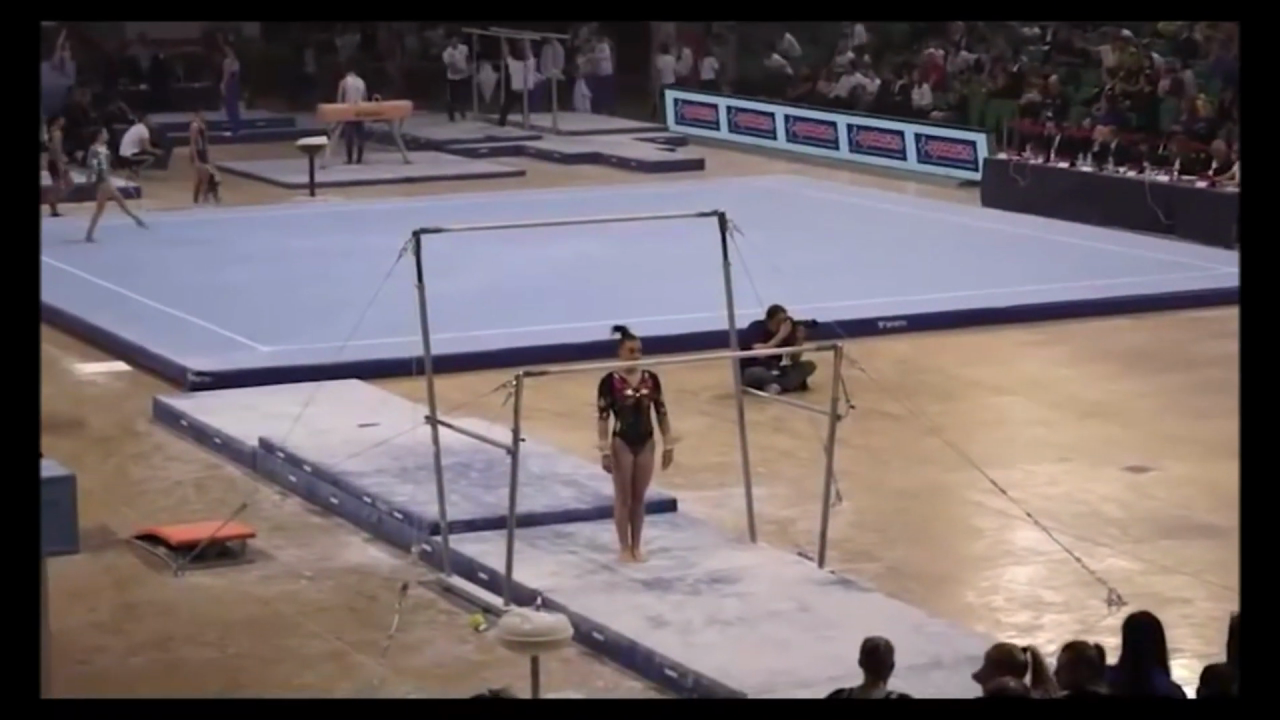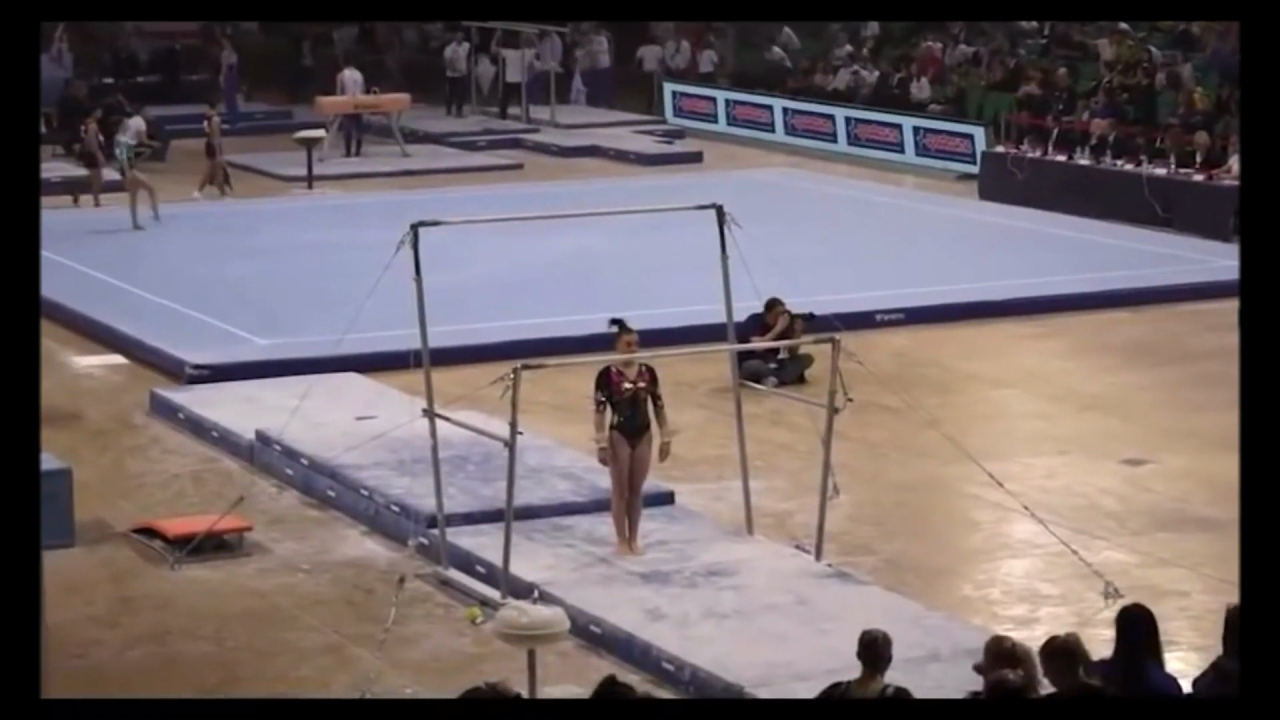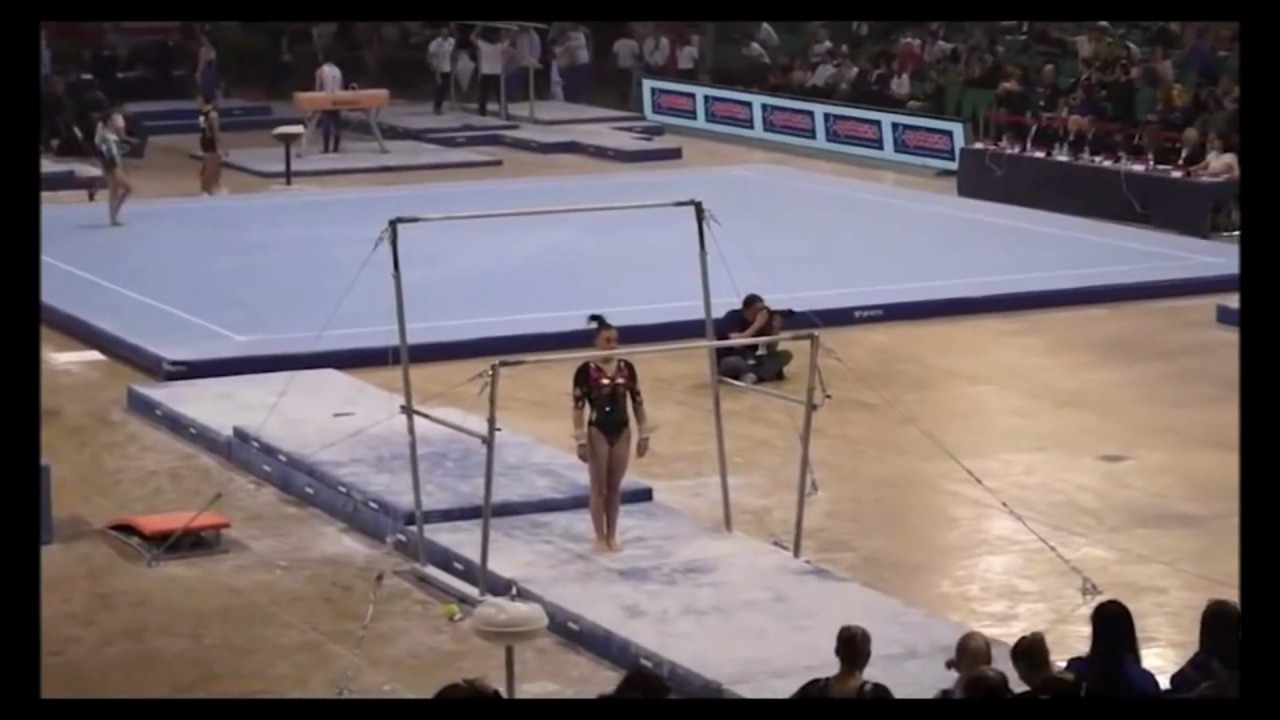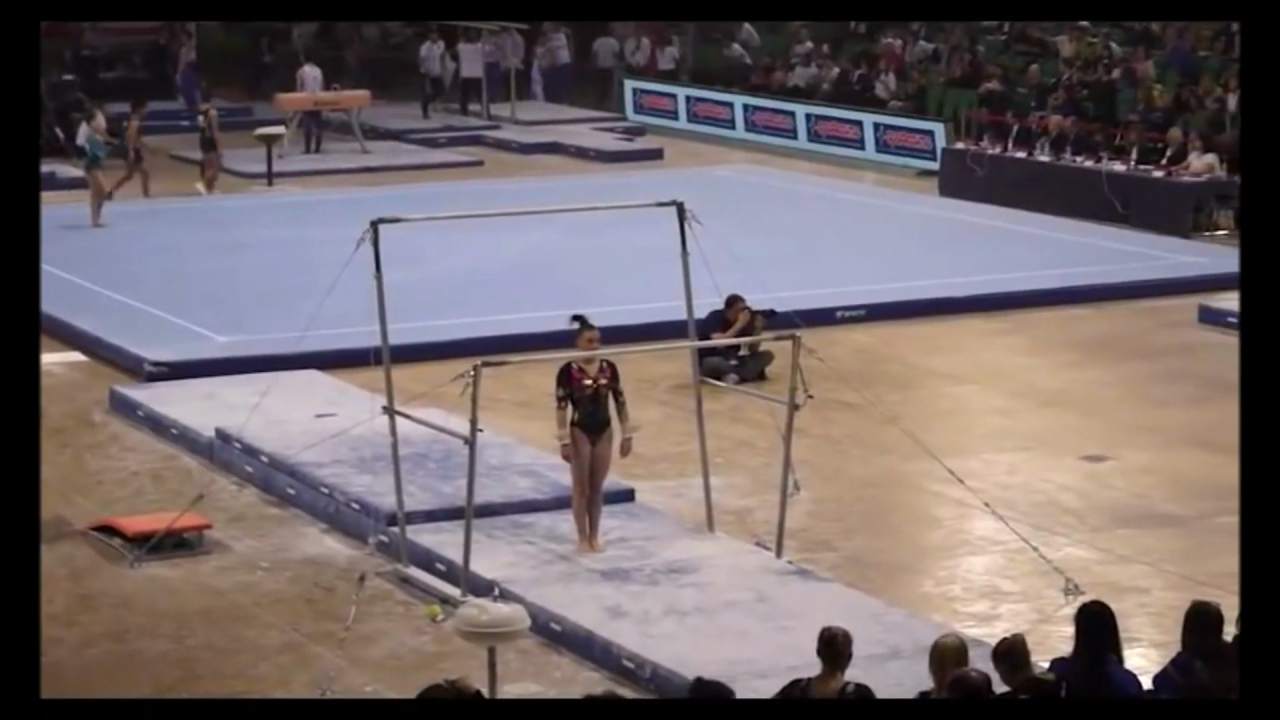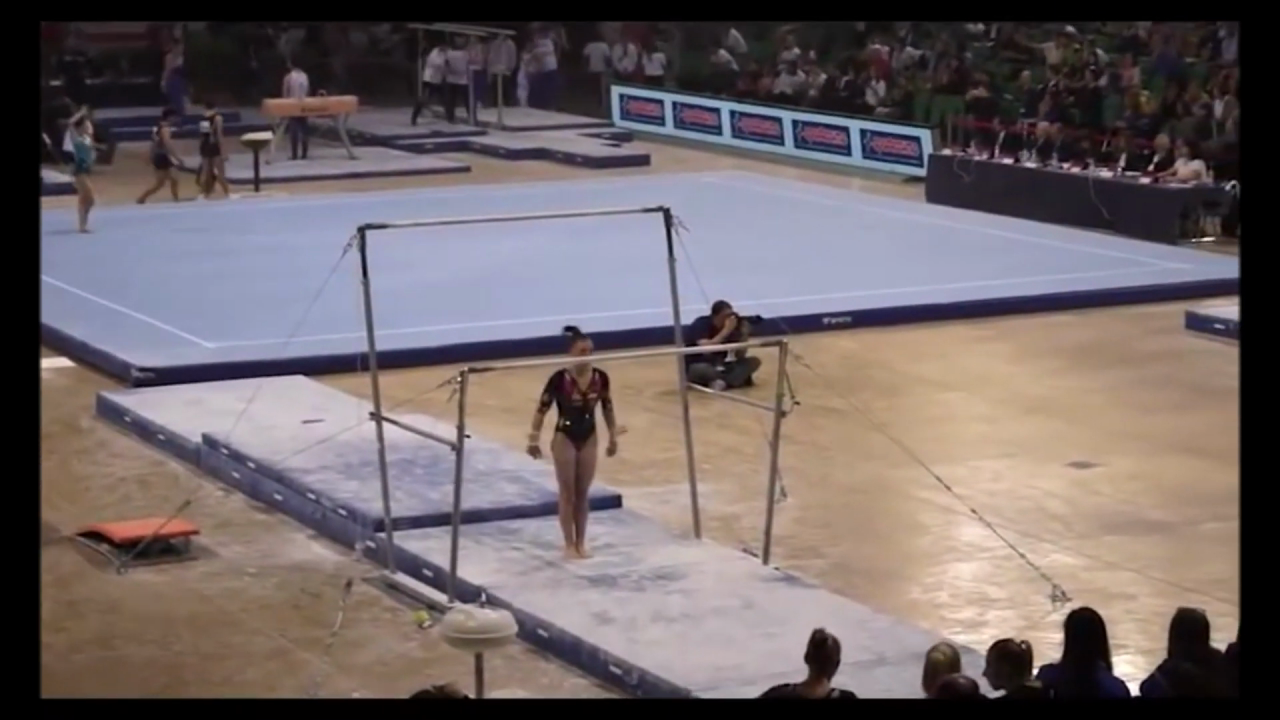
dt=0.4s
person 1, frame 1
left shoulder: (651, 379)
right shoulder: (610, 381)
left elbow: (661, 413)
right elbow: (603, 417)
left wrist: (668, 444)
right wrist: (605, 450)
left hip: (646, 442)
right hip: (622, 443)
left knee: (639, 498)
right knee: (623, 498)
left ankle: (636, 546)
right ankle: (624, 547)
person 1, frame 2
left shoulder: (648, 372)
right shoulder: (607, 375)
left elbow: (659, 406)
right elbow: (600, 411)
left wrist: (665, 437)
right wrist: (601, 443)
left hip: (643, 435)
right hip: (619, 436)
left knee: (636, 491)
right knee: (621, 491)
left ankle: (634, 539)
right ankle: (622, 540)
person 1, frame 3
left shoulder: (627, 368)
right shoulder: (586, 371)
left elbow: (637, 402)
right elbow: (578, 407)
left wrist: (644, 434)
right wrist: (581, 440)
left hip: (622, 432)
right hip: (598, 432)
left knee: (615, 488)
right knee: (599, 488)
left ankle: (612, 535)
right ankle: (600, 537)
person 1, frame 4
left shoulder: (609, 368)
right shoulder: (568, 371)
left elbow: (620, 402)
right elbow: (561, 407)
left wrist: (627, 434)
right wrist: (564, 440)
left hip: (604, 432)
right hip: (580, 433)
left knee: (597, 488)
right knee: (581, 488)
left ankle: (594, 536)
right ankle: (582, 538)
person 1, frame 5
left shoulder: (601, 377)
right shoulder: (560, 379)
left elbow: (608, 407)
right elbow: (541, 410)
left wrist: (613, 437)
right wrist: (534, 440)
left hip: (589, 439)
right hip: (565, 439)
left knee: (583, 494)
right knee: (567, 494)
left ankle: (581, 542)
right ankle: (569, 544)
